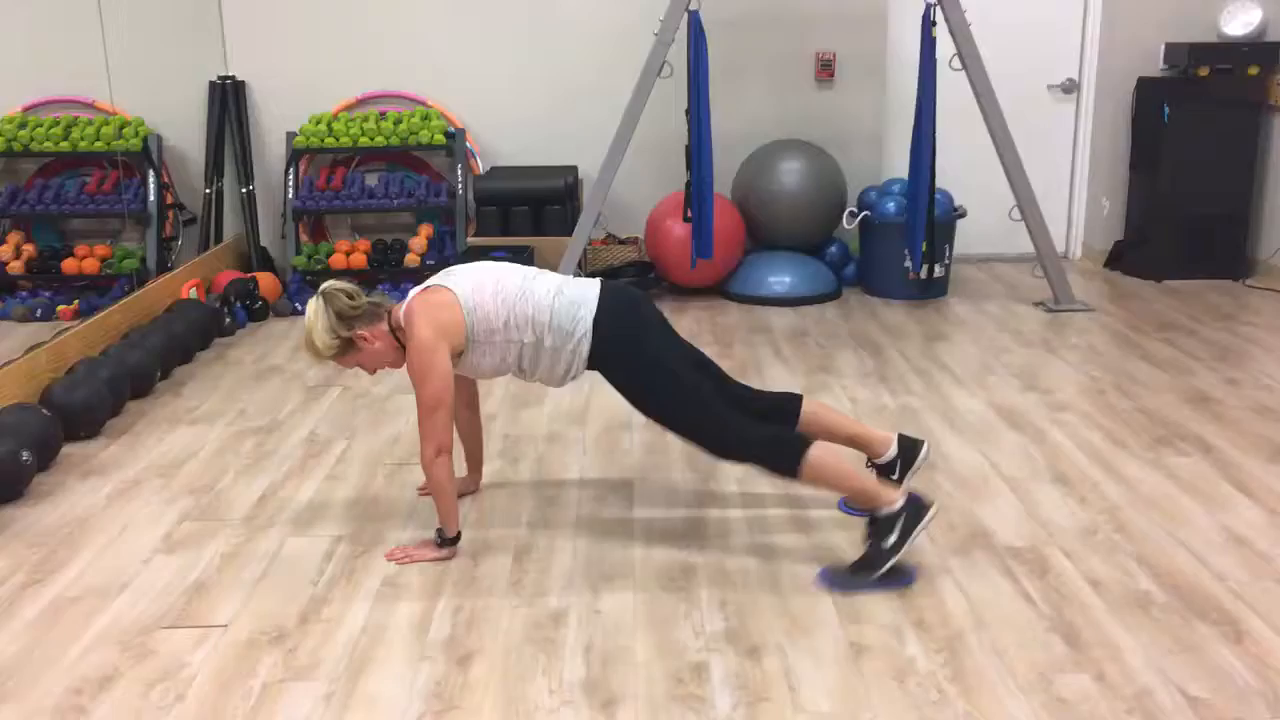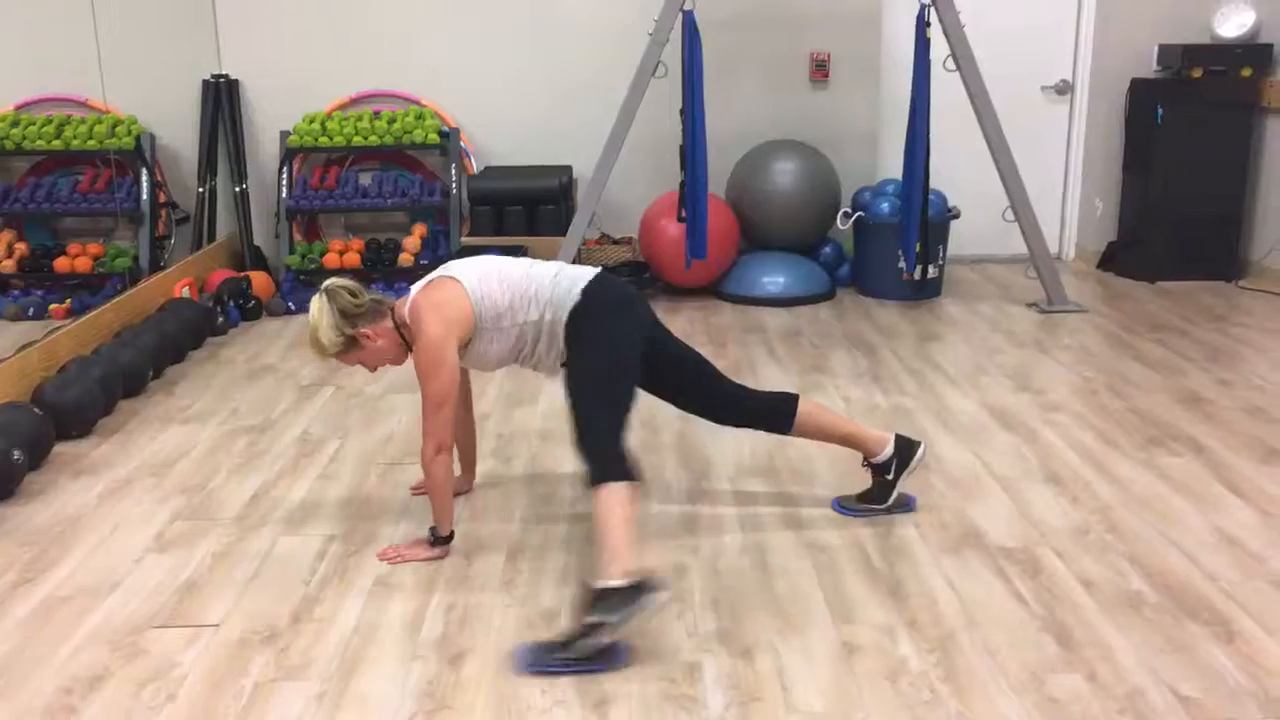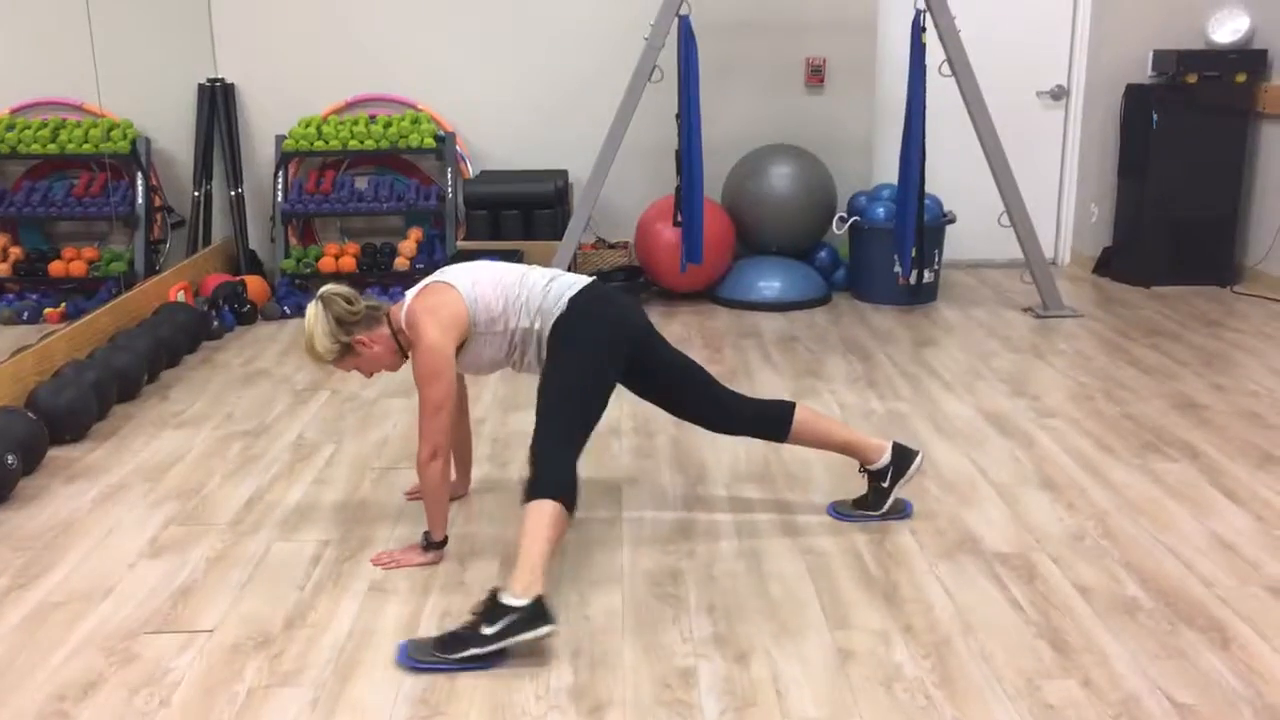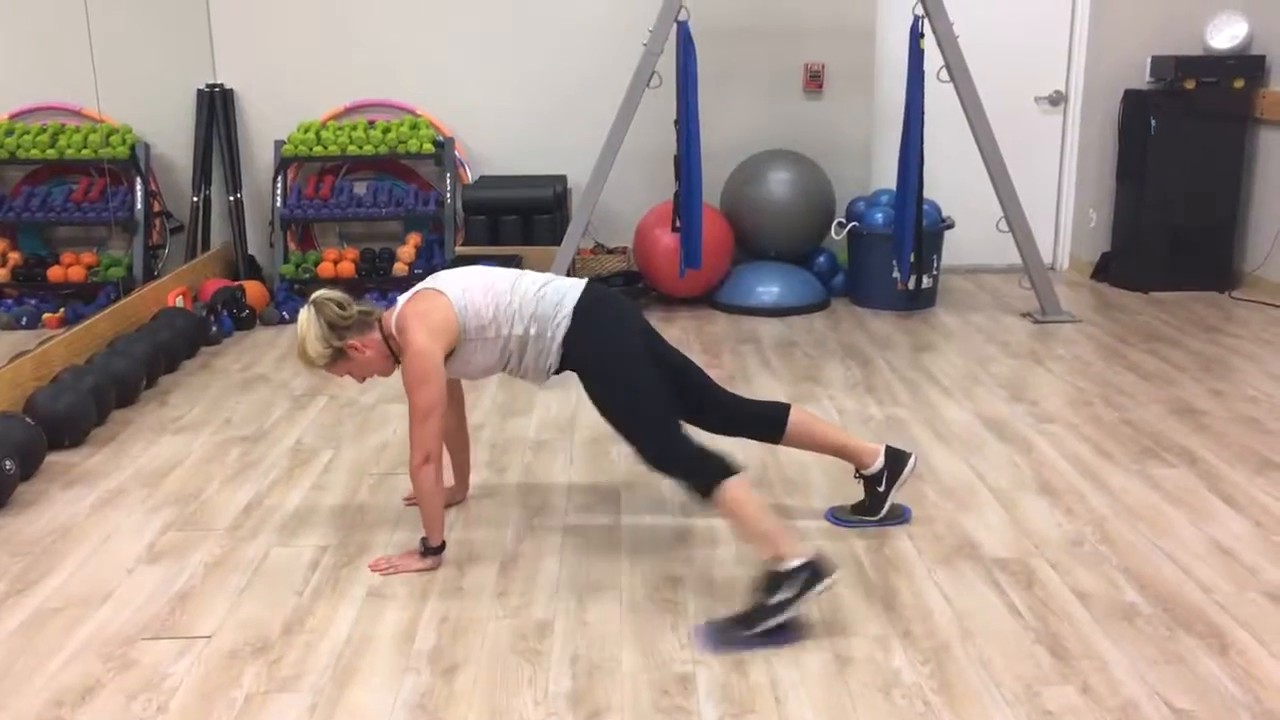
dt=0.3s
person 1, frame 1
left shoulder: (420, 330)
right shoulder: (430, 310)
left elbow: (434, 447)
right elbow: (464, 399)
left wrist: (444, 539)
right wrist: (472, 476)
left hip: (609, 329)
right hip: (610, 316)
left knee: (724, 430)
right knee: (738, 403)
left ankle: (892, 503)
right ankle: (889, 450)
person 1, frame 2
left shoulder: (429, 323)
right shoulder: (423, 308)
left elbow: (436, 442)
right elbow: (459, 405)
left wrist: (439, 535)
right wrist: (464, 476)
left hip: (594, 315)
right hip: (602, 310)
left knee: (599, 448)
right knee: (732, 404)
left ankle: (620, 585)
right ankle: (885, 449)
person 1, frame 3
left shoulder: (426, 328)
right shoulder: (418, 313)
left elbow: (431, 446)
right elbow: (456, 409)
left wrist: (432, 542)
right wrist: (460, 481)
left hip: (584, 321)
right hip: (600, 315)
left knee: (552, 459)
right knee: (726, 411)
left ankle: (519, 604)
right ankle: (883, 455)
person 1, frame 4
left shoulder: (416, 334)
right shoulder: (413, 316)
left elbow: (424, 454)
right elbow: (453, 410)
left wrist: (430, 547)
right wrist: (459, 487)
left hip: (587, 326)
right hip: (594, 318)
left knee: (666, 445)
right knee: (724, 413)
left ankle: (791, 565)
right ankle: (875, 460)
